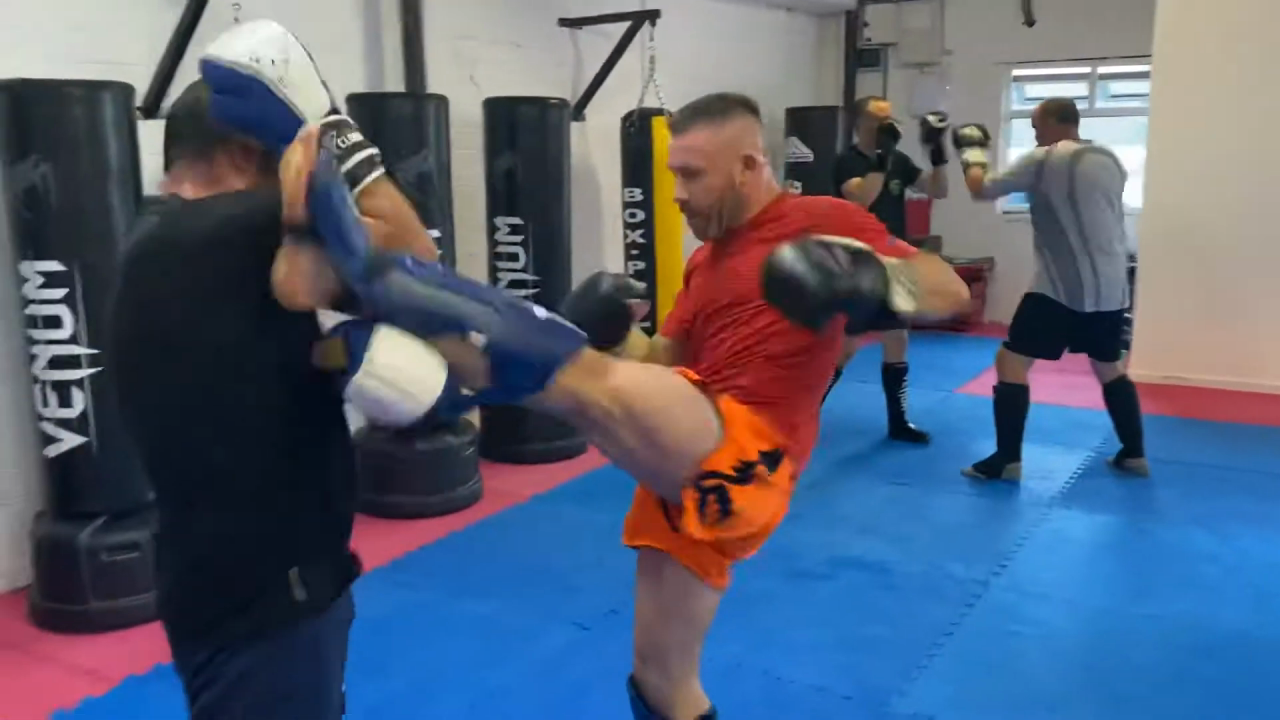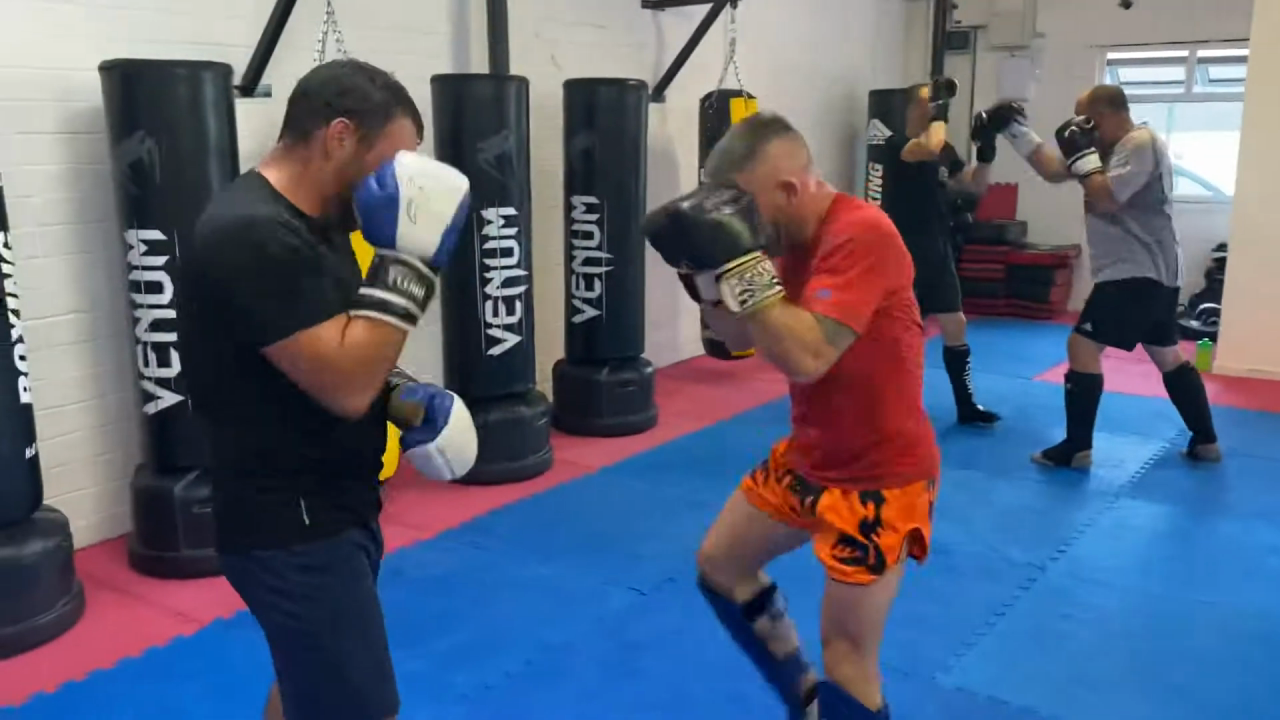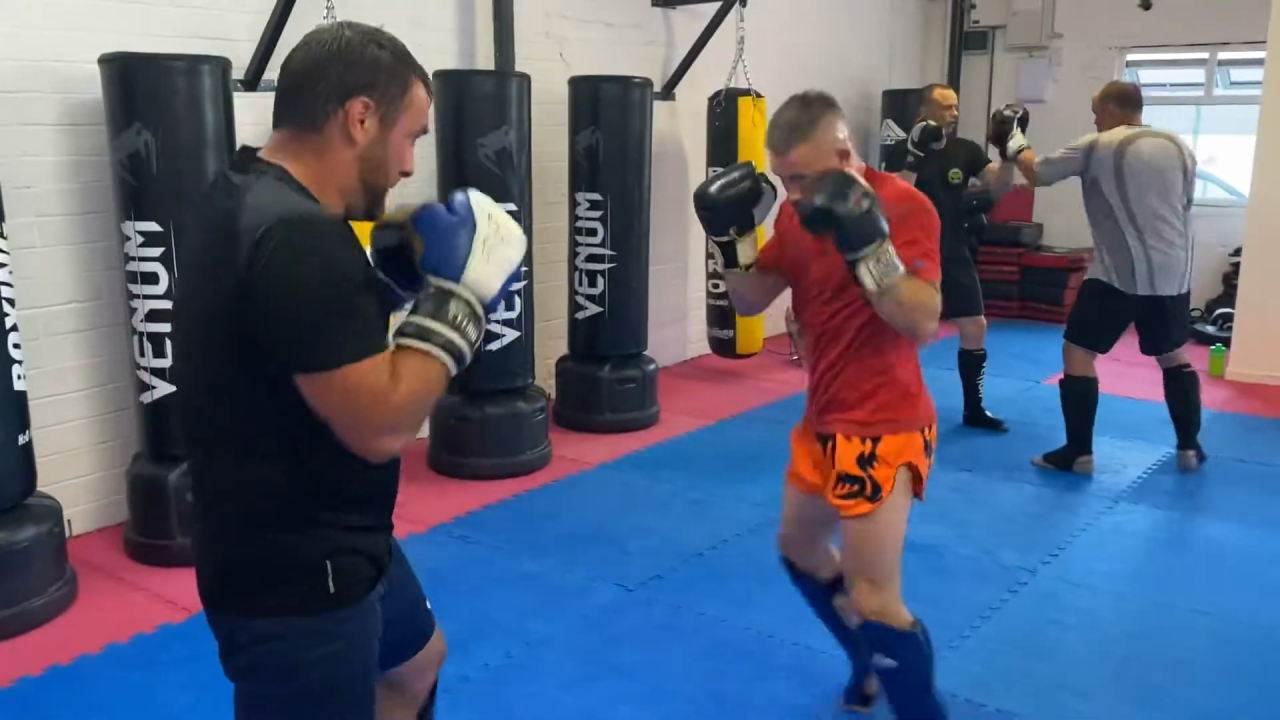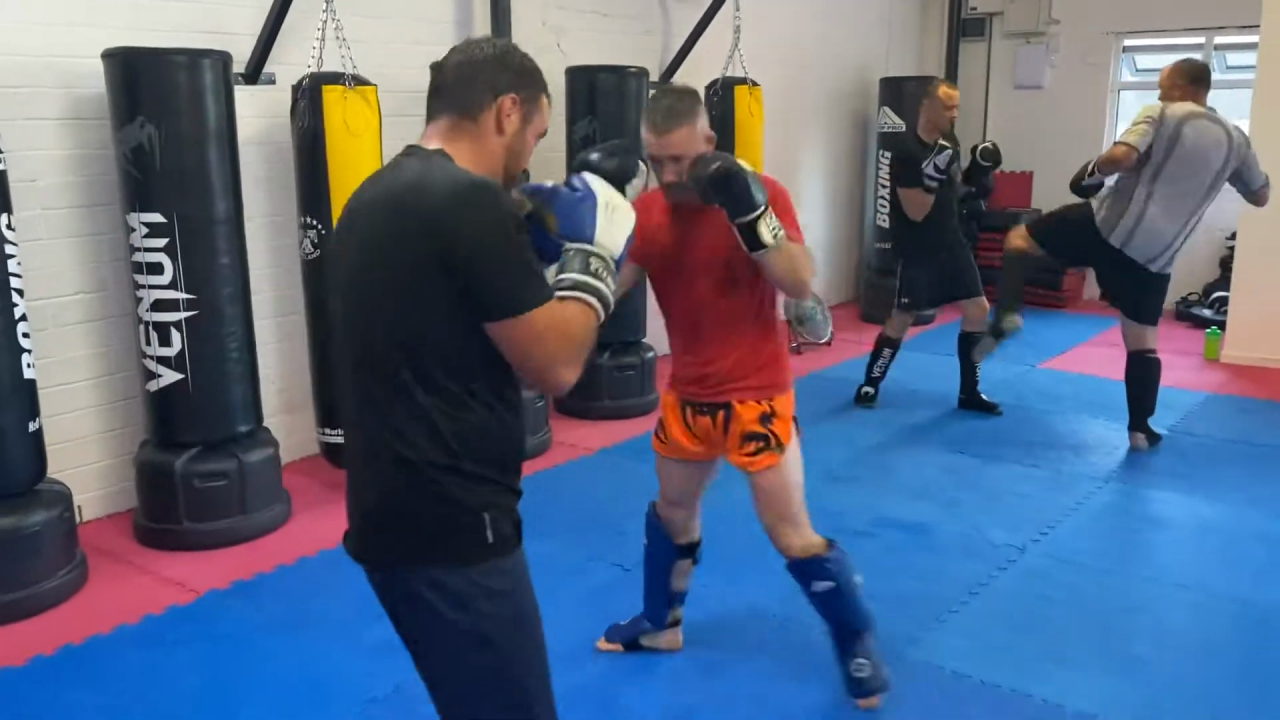
dt=0.5s
person 1, frame 1
left shoulder: (179, 242)
right shoulder: (218, 236)
right elbow: (410, 257)
left wrist: (354, 357)
left hip: (278, 578)
right hip: (259, 593)
person 1, frame 2
left shoulder: (306, 221)
right shoulder: (248, 236)
right elbow: (348, 385)
left wrist: (404, 398)
right wrist: (409, 255)
left hip: (320, 508)
right hip: (289, 524)
person 1, frame 3
left shoulder: (251, 192)
right shoulder: (292, 239)
right elbow: (379, 427)
left wrist: (398, 259)
right wrist: (455, 288)
left hip: (336, 544)
right hip: (294, 570)
left knee: (417, 656)
person 1, frame 4
left shoulder: (387, 194)
right shoulder: (467, 203)
right elbow: (555, 364)
left wrist: (532, 237)
right wrist: (591, 249)
left hip: (404, 509)
right hip: (445, 524)
person 2, frame 1
left shoulder: (824, 222)
right shoulder: (706, 262)
left elbow: (947, 290)
right elbow: (662, 359)
left wrist: (871, 280)
right wrist: (616, 327)
left hip: (738, 449)
right hip: (693, 467)
left knee: (578, 379)
right knee: (661, 674)
person 2, frame 2
left shoulder: (859, 237)
right shoulder: (793, 238)
left elbow: (804, 358)
right elbow: (747, 331)
left wrist: (745, 257)
right wrist: (702, 266)
left hip: (880, 478)
right hip: (813, 458)
left knee: (846, 659)
right knee: (719, 563)
person 2, frame 3
left shoulder: (905, 208)
right shoulder: (799, 213)
left elbow: (920, 323)
right elbow: (750, 301)
left wrist: (866, 243)
right wrist: (732, 233)
left hip: (884, 426)
right hip: (825, 419)
left knee: (872, 597)
right knee: (798, 548)
right ankle: (881, 670)
person 2, frame 4
left shoulder: (754, 189)
right shoulder: (648, 205)
left elbow: (799, 284)
right elbow: (613, 291)
left wrist: (749, 214)
left hip: (756, 394)
right hip: (687, 391)
left knee: (792, 537)
right knee: (672, 510)
left ankle: (856, 642)
right ankle: (660, 621)
person 3, frame 1
left shoulder: (1043, 160)
right shoulder: (1110, 160)
left elbow: (981, 189)
left wrist: (972, 149)
left hip: (1061, 287)
right hip: (1110, 288)
left knee: (1011, 362)
right knee: (1110, 368)
left ankle: (1006, 459)
right ankle: (1134, 454)
person 3, frame 2
left shoulder: (1141, 144)
right shoulder: (1114, 143)
left elbow: (1103, 200)
right elbow: (1058, 170)
left wrist: (1085, 153)
right wrist: (1017, 129)
left hip: (1140, 271)
right hip: (1153, 272)
left knee: (1082, 348)
right knee: (1167, 353)
left ankle: (1077, 448)
right ankle: (1205, 440)
person 3, frame 3
left shoulder: (1095, 147)
right shoulder: (1179, 147)
left elbow: (1037, 173)
left wrist: (1011, 139)
left hip: (1118, 275)
right hip: (1172, 276)
left knee: (1077, 353)
right knee: (1175, 358)
left ankle: (1078, 452)
right ankle: (1189, 447)
person 3, frame 4
left shoulder: (1163, 113)
right shoulder: (1236, 139)
left elbow: (1121, 156)
right elbow: (1260, 196)
left wrist: (1092, 170)
left hip: (1111, 225)
right hip: (1154, 252)
left knee: (1022, 236)
right knee: (1142, 339)
left ankle: (1004, 316)
right ankle: (1140, 428)
person 4, frame 1
left shoulder: (898, 160)
right shoulder: (847, 162)
left elbow: (938, 190)
right elbow: (862, 200)
left wrist: (937, 150)
right wrist: (882, 158)
left knee: (897, 342)
right knee: (843, 347)
left ankle: (898, 422)
person 4, frame 2
left shoulder: (946, 150)
right shoulder: (897, 144)
left elbow: (977, 186)
right elbow: (928, 151)
left wrist: (986, 149)
right wrist: (939, 111)
left hip: (936, 254)
left knee: (955, 325)
left ankle: (967, 406)
person 4, frame 3
left shoulder: (965, 150)
right shoulder: (901, 151)
left elbow: (1002, 185)
right wrist: (915, 154)
left hip: (954, 257)
left knee: (975, 329)
left ankle: (974, 410)
person 4, frame 4
left shoulder: (949, 142)
right shoulder: (906, 152)
right elbow: (915, 212)
left wrist: (975, 175)
right wrist: (933, 176)
left hip: (950, 243)
right hip: (915, 249)
left knee: (978, 310)
right knee: (902, 318)
left ankle: (969, 392)
right ankle: (870, 383)
